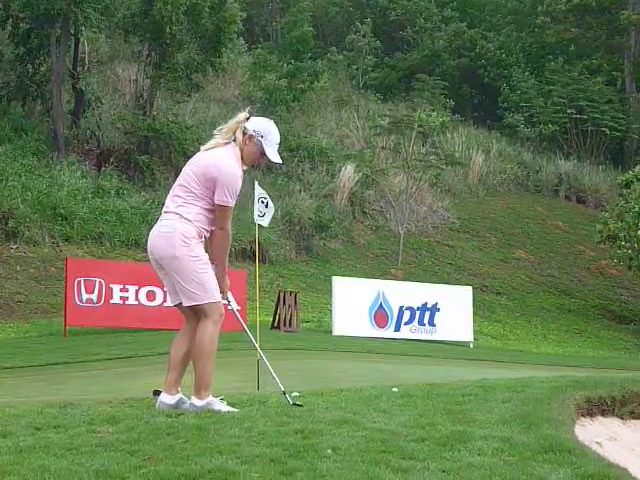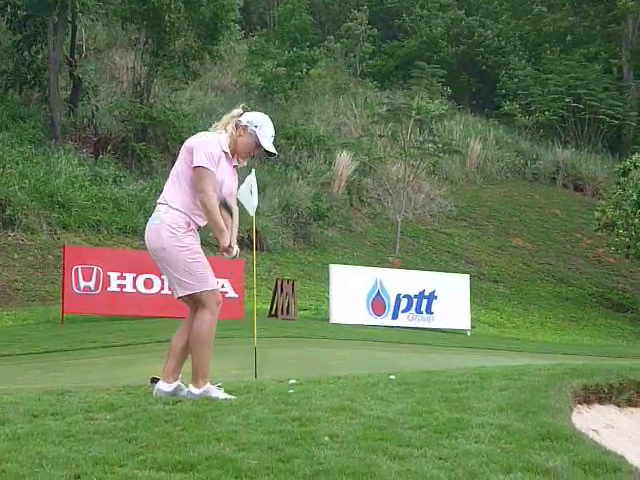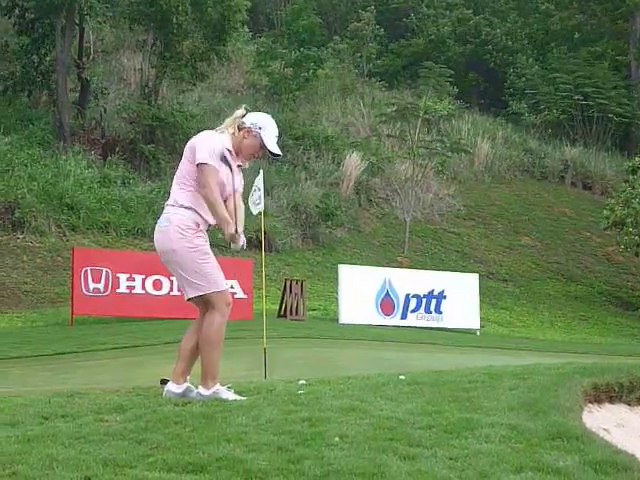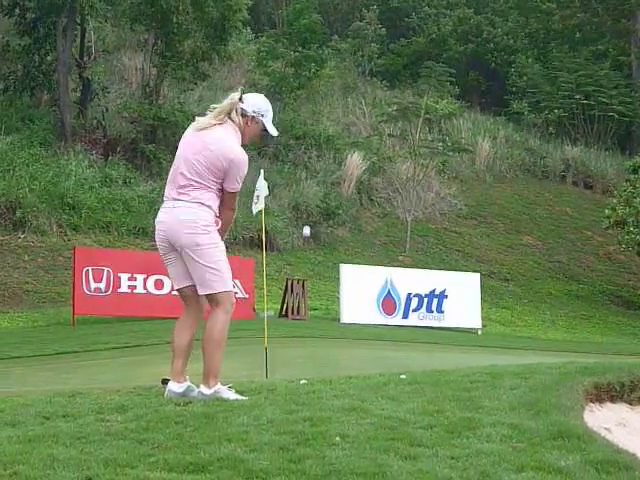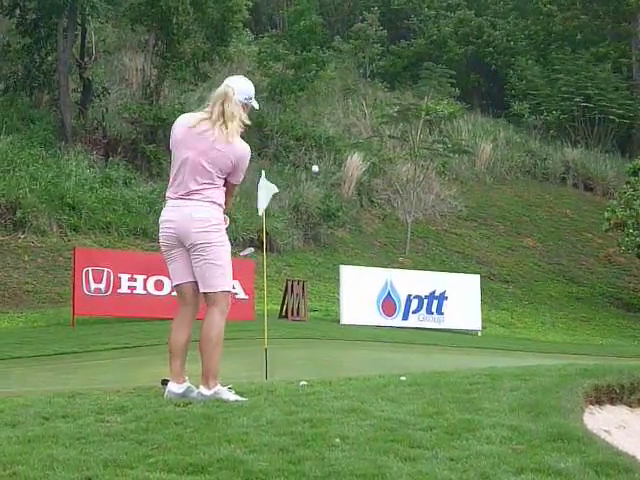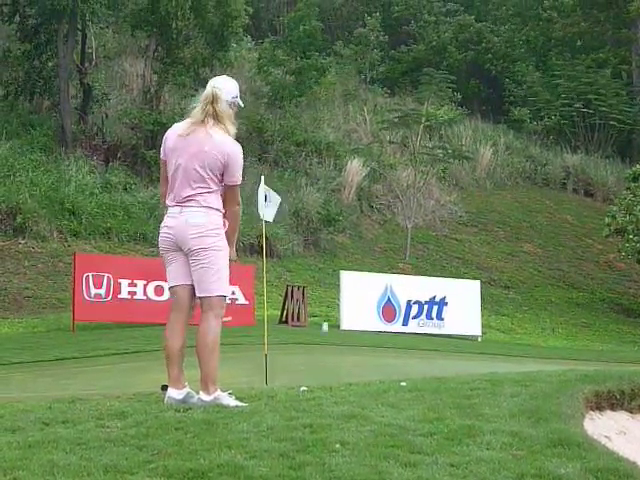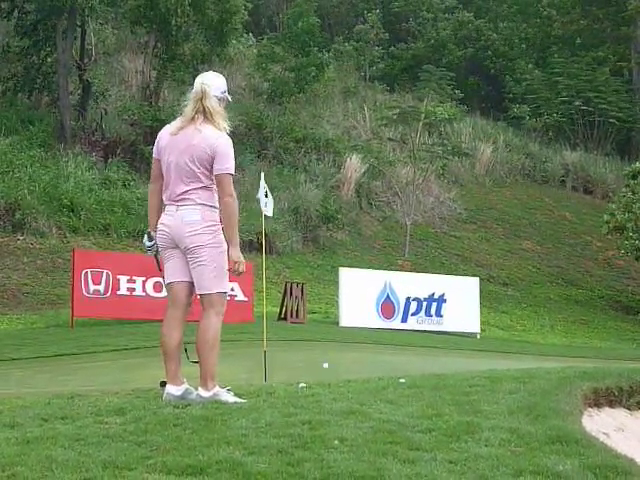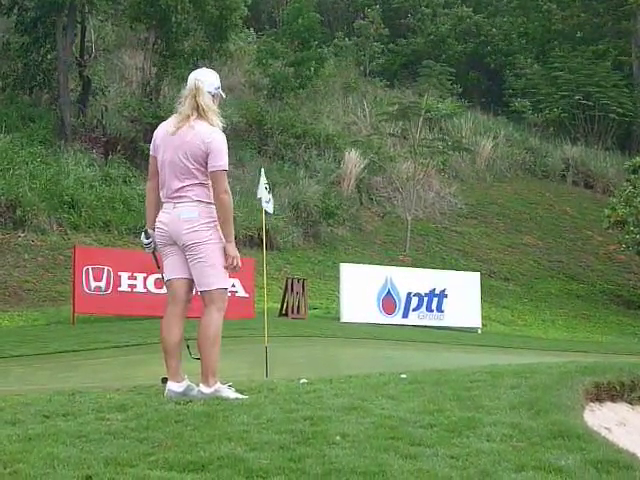
dt=0.4s
person 1, frame 1
left shoulder: (216, 155)
right shoulder: (230, 169)
right elbow: (222, 228)
left wrist: (214, 267)
right wrist: (222, 274)
left hip: (161, 238)
right hip: (179, 239)
left knee: (194, 319)
right knee: (212, 315)
left ankle: (170, 394)
right ankle: (202, 397)
person 1, frame 2
left shoulder: (231, 166)
right shoulder: (207, 143)
left elbow: (230, 207)
right elbow: (203, 192)
left wrist: (232, 237)
right wrist: (221, 234)
left hip: (173, 232)
right hip: (172, 228)
left knee: (199, 308)
right knee: (211, 302)
left ankle: (168, 382)
right ankle: (199, 385)
person 1, frame 3
left shoulder: (235, 167)
right shoulder: (209, 142)
left elbow: (235, 206)
right elbow: (208, 191)
left wrist: (238, 232)
right wrist: (228, 226)
left hip: (177, 233)
right hip: (181, 230)
left knee: (210, 310)
right knee: (221, 304)
left ankle: (177, 383)
right ankle: (209, 386)
person 1, frame 4
left shoulder: (197, 128)
right shoulder: (236, 155)
right elbow: (228, 208)
left wrist: (213, 232)
right wrist: (217, 235)
left hip: (166, 220)
right hip: (195, 223)
left knee: (192, 306)
right knee: (223, 303)
left ankle: (177, 382)
right ankle: (211, 385)
person 1, frame 5
left shoulder: (182, 123)
right shoulder: (240, 148)
left hip: (170, 217)
right hip: (204, 220)
left knee: (186, 304)
right knee: (218, 304)
left ankle: (176, 383)
right ankle: (210, 386)
person 1, frame 6
left shoulder: (173, 133)
right shoulder: (229, 147)
left elbow: (164, 186)
right elbow: (232, 204)
right wrist: (231, 245)
left hip: (172, 224)
right hip: (204, 226)
left knee: (180, 309)
right knee: (213, 310)
left ankle: (176, 389)
right ankle: (209, 392)
person 1, frame 7
left shoulder: (166, 133)
right shoulder: (219, 140)
left elbow: (155, 186)
right elbow: (226, 196)
left wrist: (153, 230)
right wrist: (234, 246)
left hip: (170, 223)
right hip: (201, 224)
left knee: (177, 305)
right knee: (214, 306)
left ankle: (174, 385)
right ankle: (208, 388)
person 1, frame 8
left shoulder: (163, 130)
right shoulder: (212, 135)
left elbow: (152, 183)
right elbow: (221, 193)
left wrist: (150, 228)
right wrist: (230, 241)
left hip: (168, 220)
right hip: (198, 221)
left knee: (177, 302)
right knee: (216, 302)
left ankle: (175, 382)
right ankle: (210, 384)
